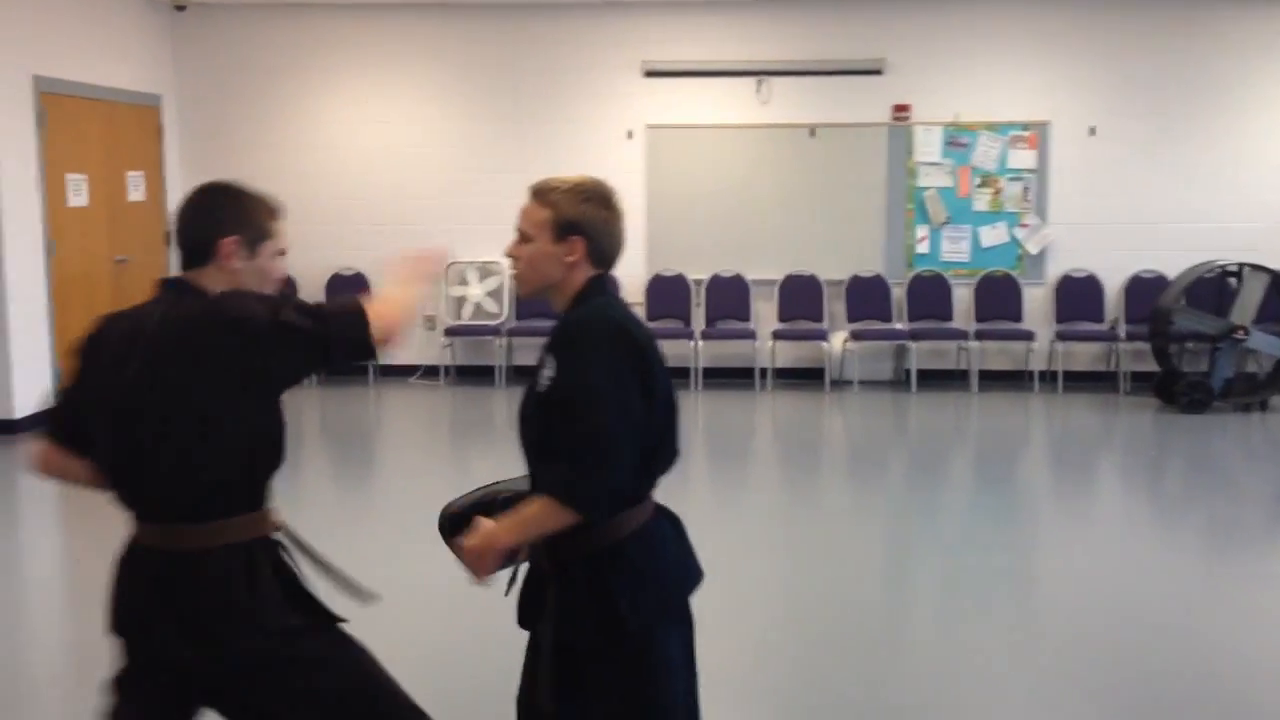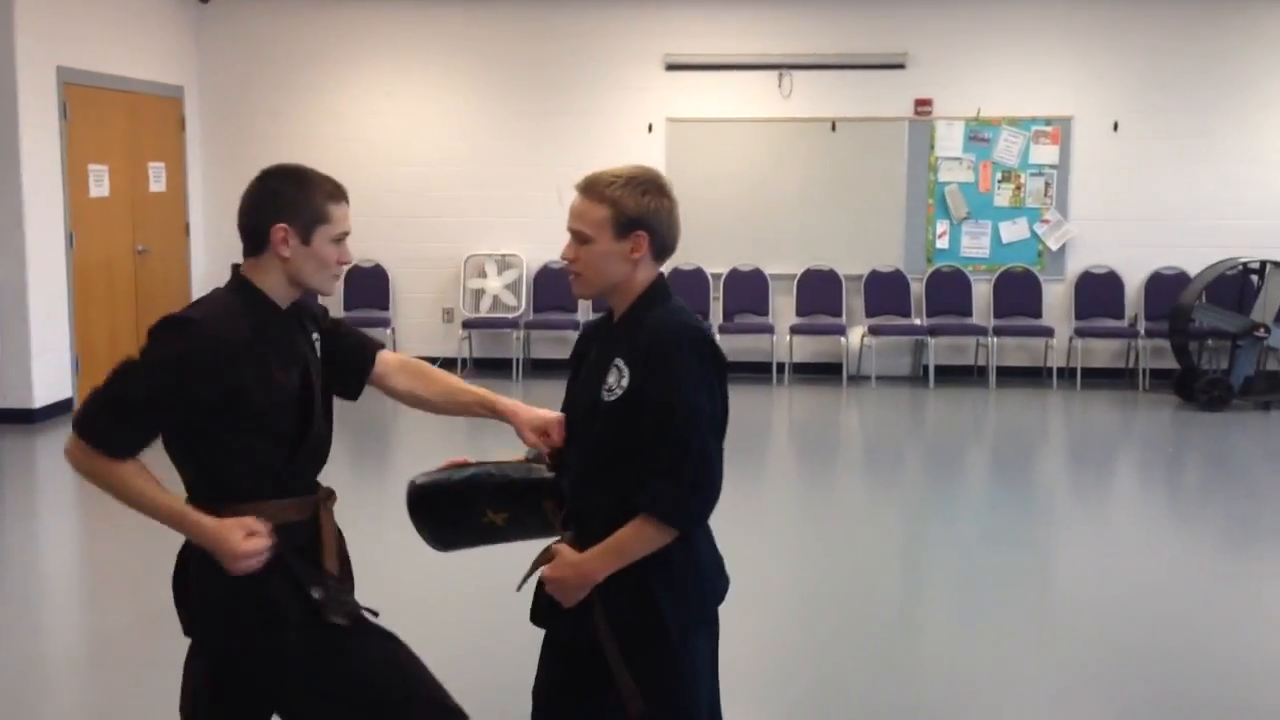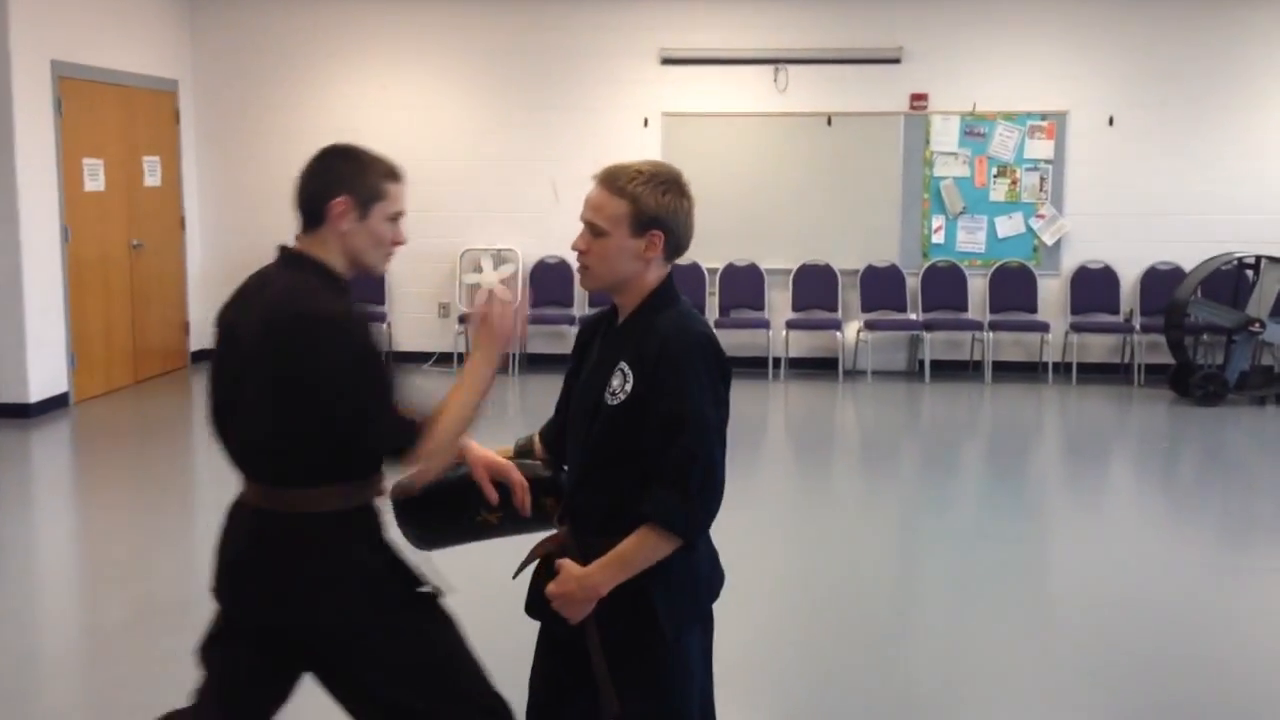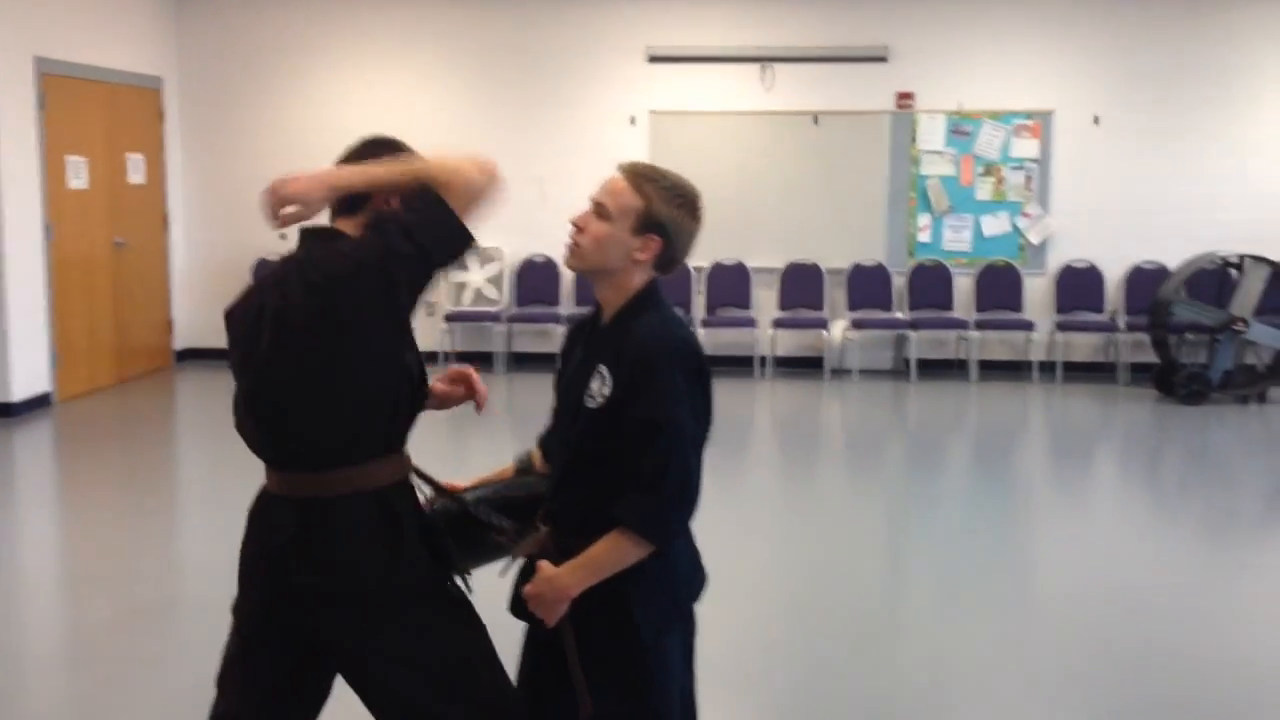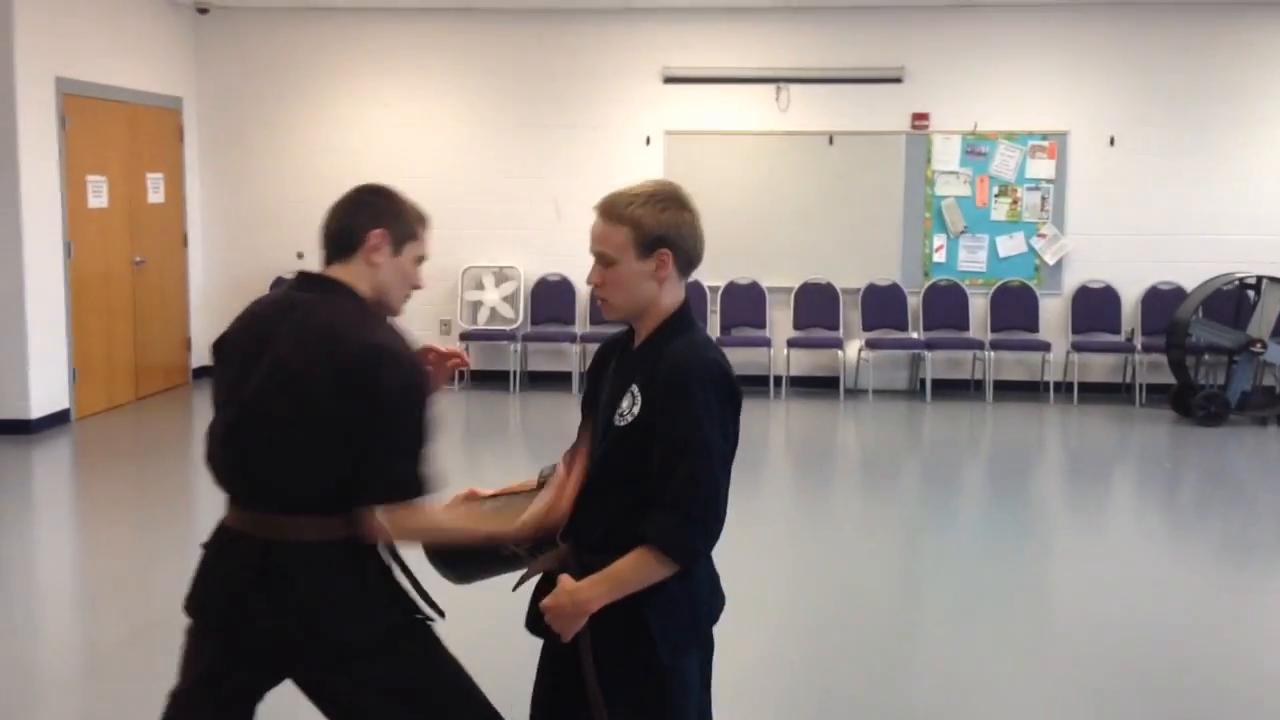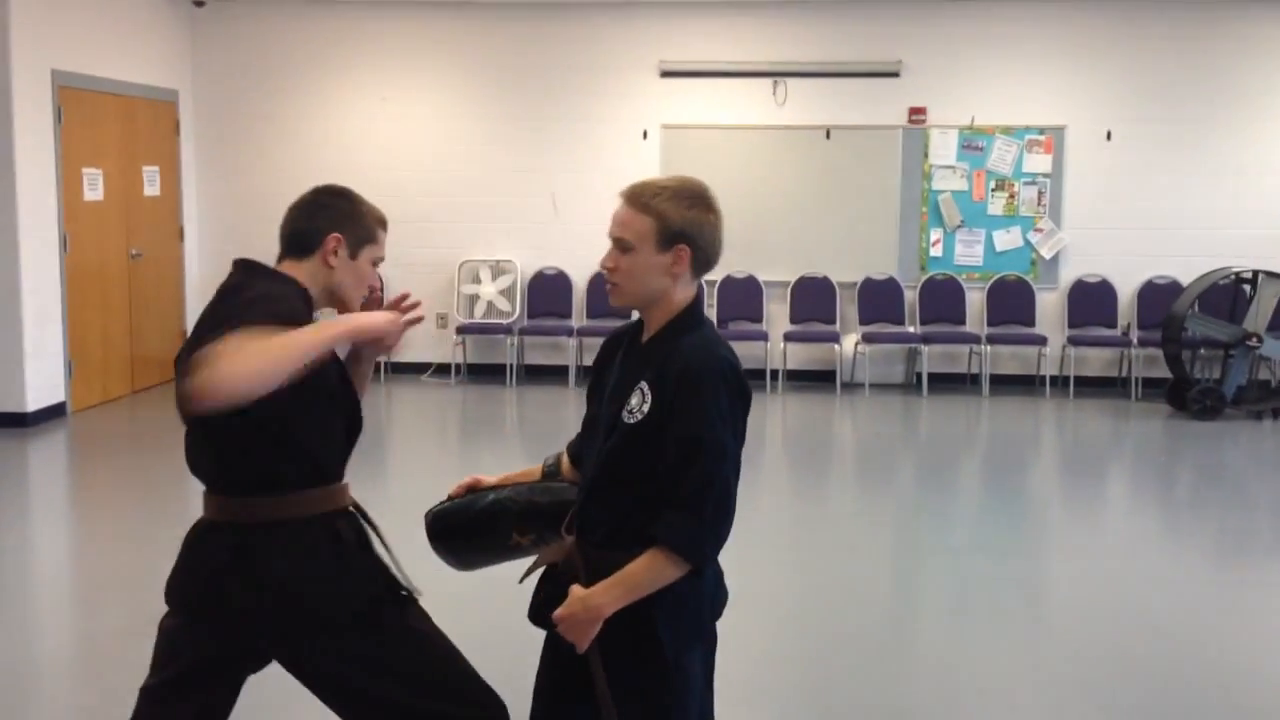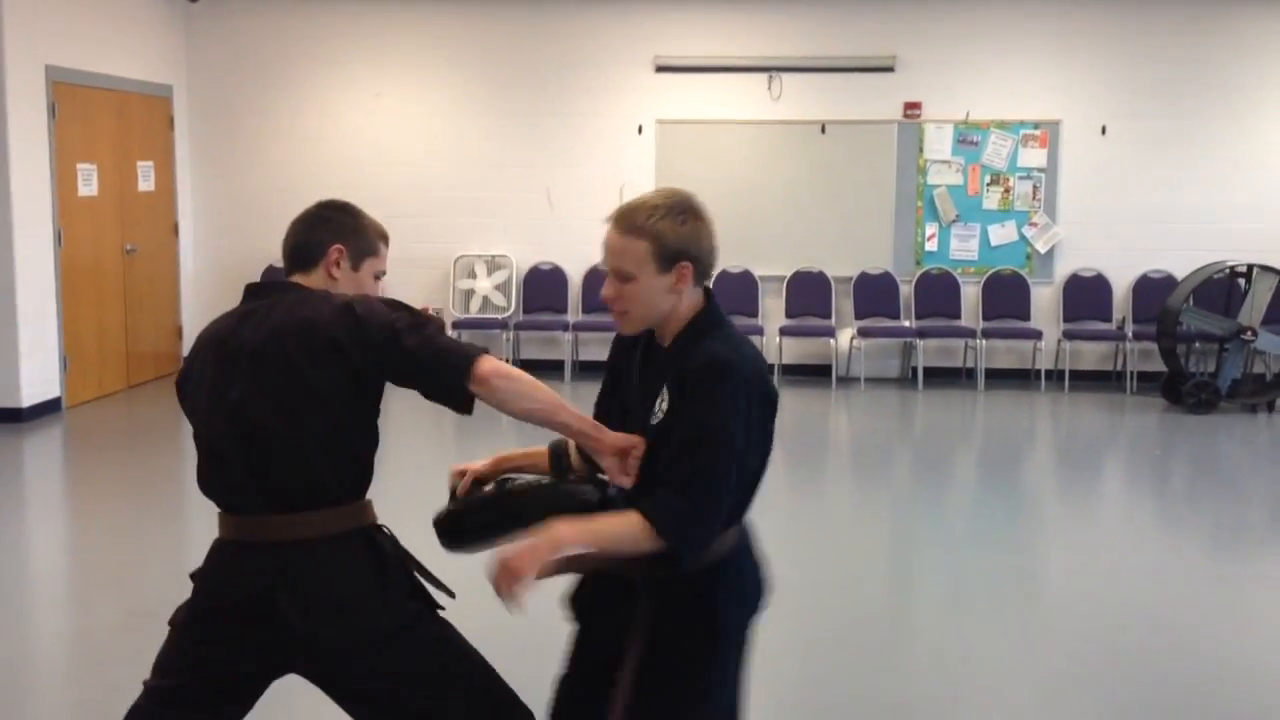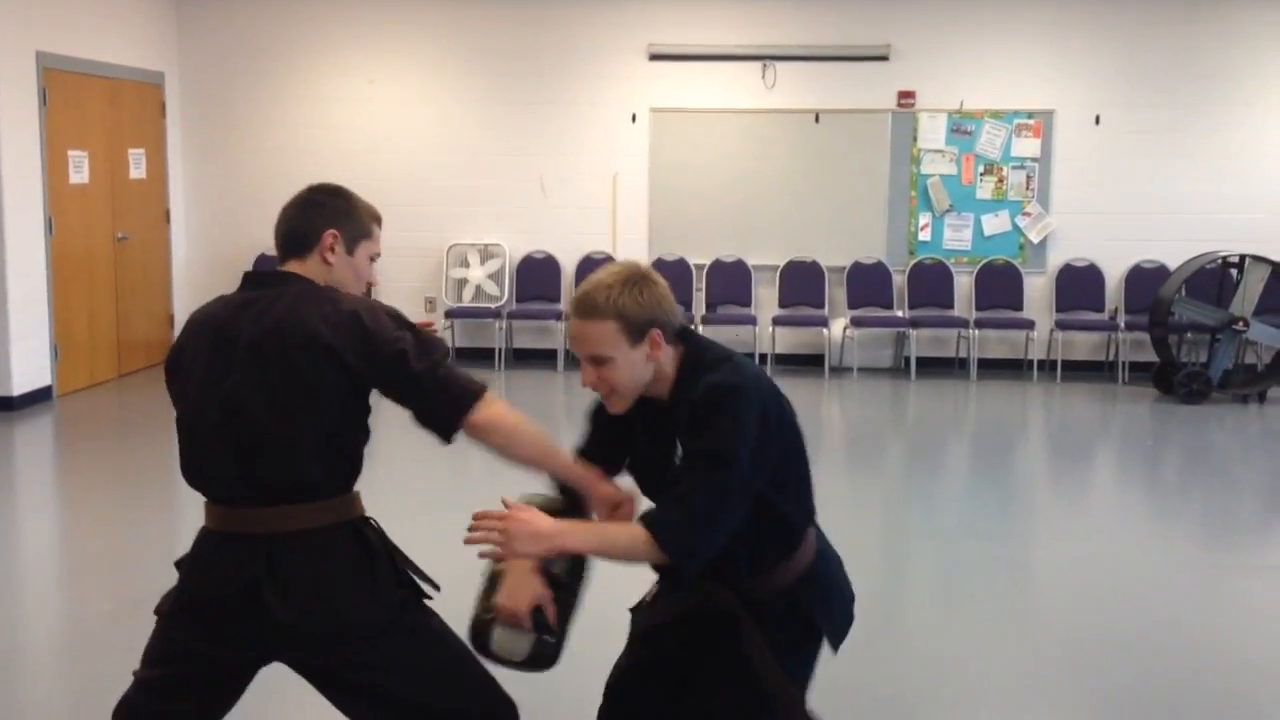
dt=0.3s
person 1, frame 1
left shoulder: (117, 336)
right shoulder: (238, 322)
left elbow: (54, 457)
right elbow: (374, 326)
right wrist: (414, 276)
left hip: (151, 581)
right hip: (220, 590)
person 1, frame 2
left shoulder: (296, 319)
right shoulder: (200, 338)
left elbow: (393, 371)
right elbow: (90, 448)
left wrist: (505, 407)
right wrist: (207, 532)
left hip: (280, 571)
right hip: (254, 579)
person 1, frame 3
left shoulder: (261, 297)
right shoulder: (322, 322)
right elbow: (412, 460)
left wrist: (467, 450)
right wrist: (484, 358)
left hip: (259, 543)
right hip: (327, 557)
person 1, frame 4
left shoulder: (263, 295)
right shoulder: (366, 271)
right elbow: (476, 176)
left wrist: (424, 392)
right wrist: (342, 179)
left hip: (282, 533)
right hip: (366, 546)
person 1, frame 5
left shoulder: (258, 321)
right shoulder: (377, 353)
right elbow: (394, 514)
right wrist: (520, 525)
left hip: (238, 572)
right hip: (318, 587)
person 1, frame 6
left shoulder: (260, 299)
right shoulder: (261, 298)
right elbow: (216, 382)
left wrist: (364, 349)
right wrist: (340, 329)
left hip: (223, 556)
right hip: (310, 566)
person 1, frame 7
left shoulder: (213, 342)
right shoulder: (352, 324)
right elbow: (486, 377)
right wrist: (596, 436)
left hip: (238, 578)
right hip: (341, 582)
person 1, frame 8
left shoulder: (202, 328)
right shoulder: (350, 324)
right elbow: (478, 412)
right wrist: (588, 480)
left hip: (224, 568)
right hip: (328, 574)
person 2, frame 1
left shoulder: (599, 334)
right shoulder: (583, 328)
left elbow: (590, 476)
left wrist: (500, 536)
right wrist: (510, 510)
left hip: (624, 580)
right hip: (579, 574)
person 2, frame 2
left shoulder: (676, 342)
right shoulder: (601, 336)
left elbow: (685, 493)
left wrist: (593, 566)
left hip: (656, 588)
right hip: (596, 580)
person 2, frame 3
left shoulder: (682, 345)
right shoulder: (600, 330)
left elbow: (689, 501)
left wrist: (598, 576)
left hip: (654, 590)
right hip: (587, 566)
person 2, frame 4
left shoulder: (662, 349)
right shoulder: (591, 333)
left elbow: (662, 507)
left wrist: (571, 578)
right wrist: (485, 485)
left hip: (632, 590)
right hip: (570, 572)
person 2, frame 5
left shoulder: (694, 372)
right shoulder: (617, 354)
left elbow: (687, 530)
left wrist: (591, 594)
right wrist: (506, 496)
left hip: (650, 609)
right hip: (586, 598)
person 2, frame 6
left shoulder: (705, 369)
right shoulder: (623, 346)
left elbow: (698, 529)
left wrist: (603, 601)
right wrist: (506, 483)
left hip: (653, 606)
right hip: (590, 587)
person 2, frame 7
left shoulder: (725, 371)
right shoulder: (635, 346)
left elbow: (684, 517)
right elbow: (599, 449)
left wrist: (558, 538)
right wrist: (501, 462)
left hip: (696, 590)
right hip: (633, 581)
person 2, frame 8
left shoulder: (731, 399)
right shoulder: (627, 392)
left elbow: (684, 533)
left wrist: (558, 537)
right wrist: (523, 565)
left hip: (778, 603)
right hip: (699, 587)
